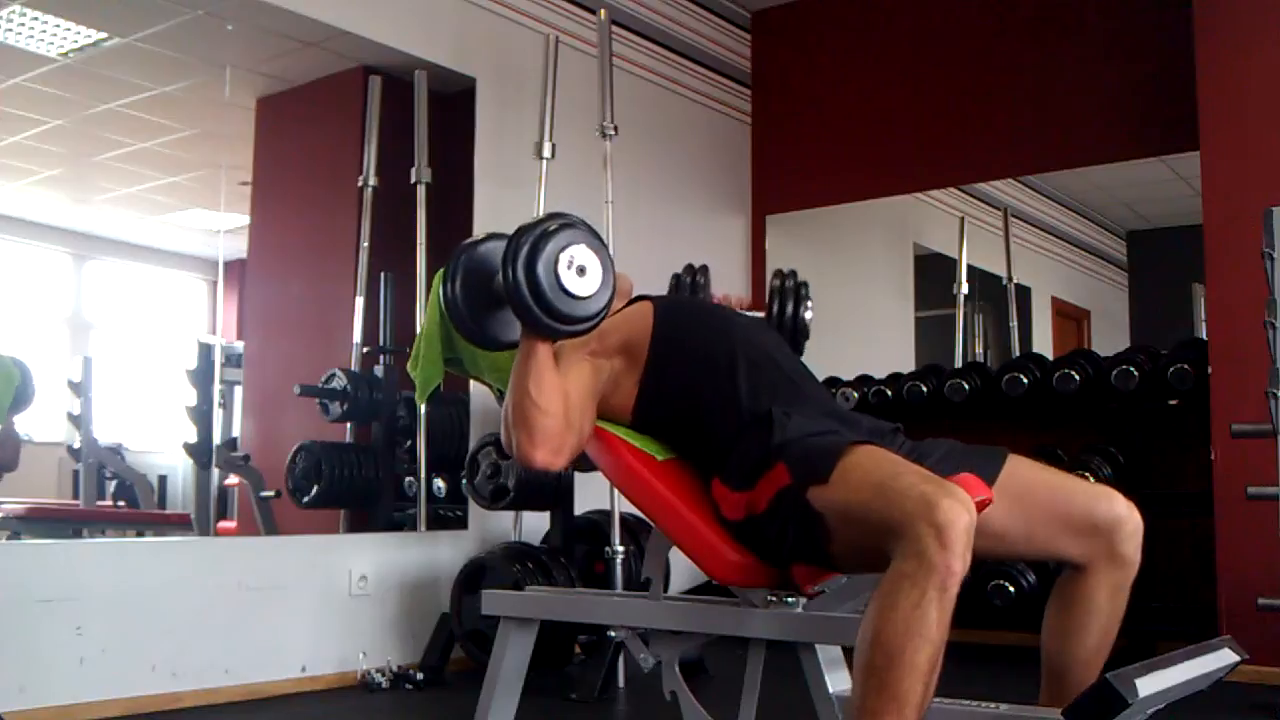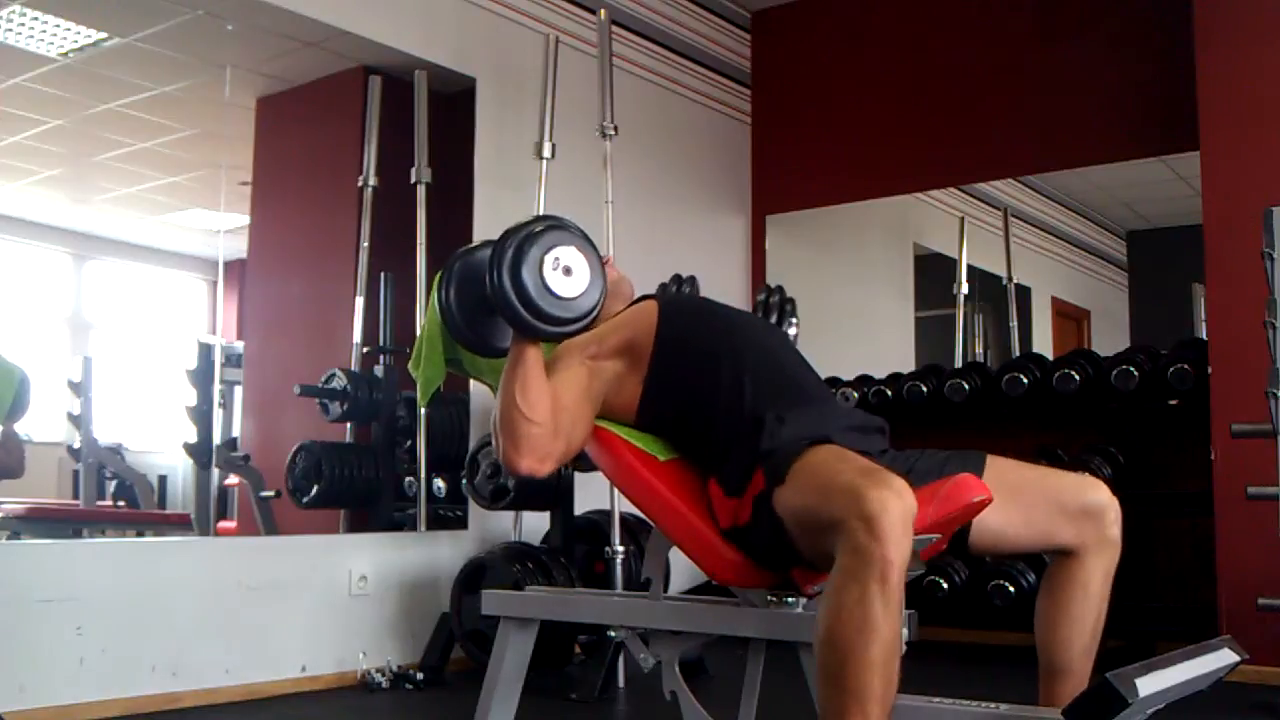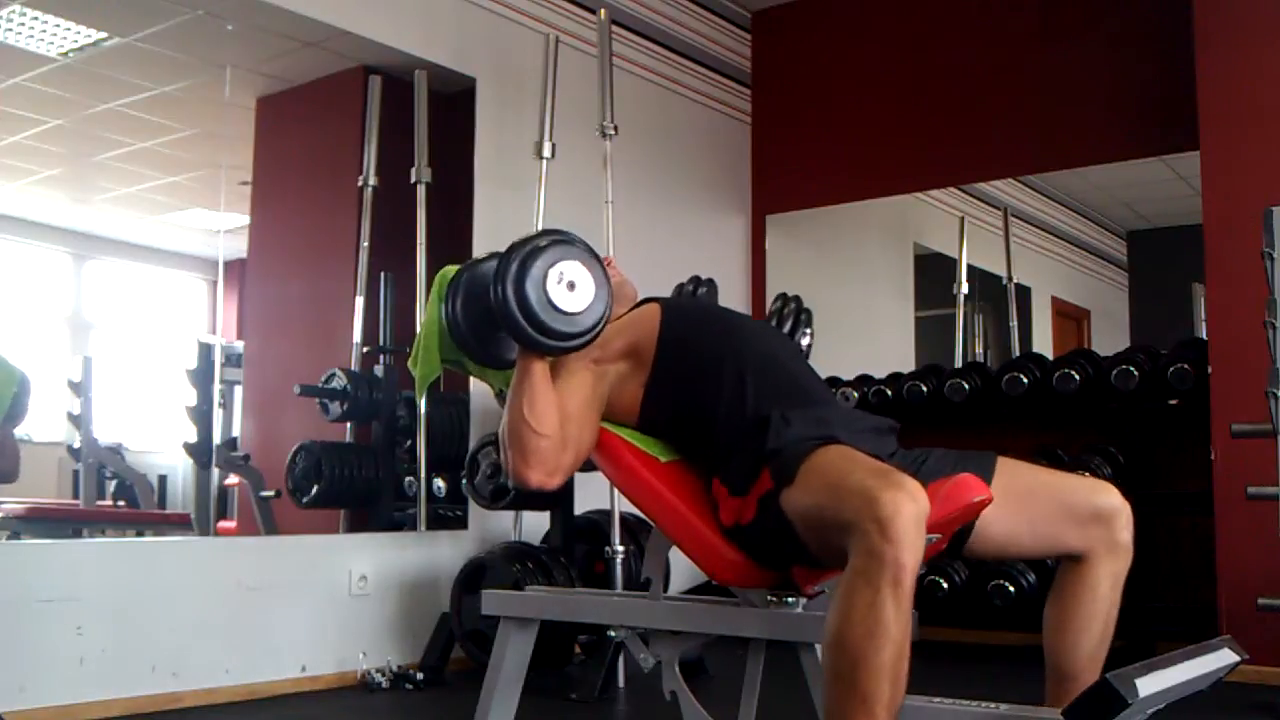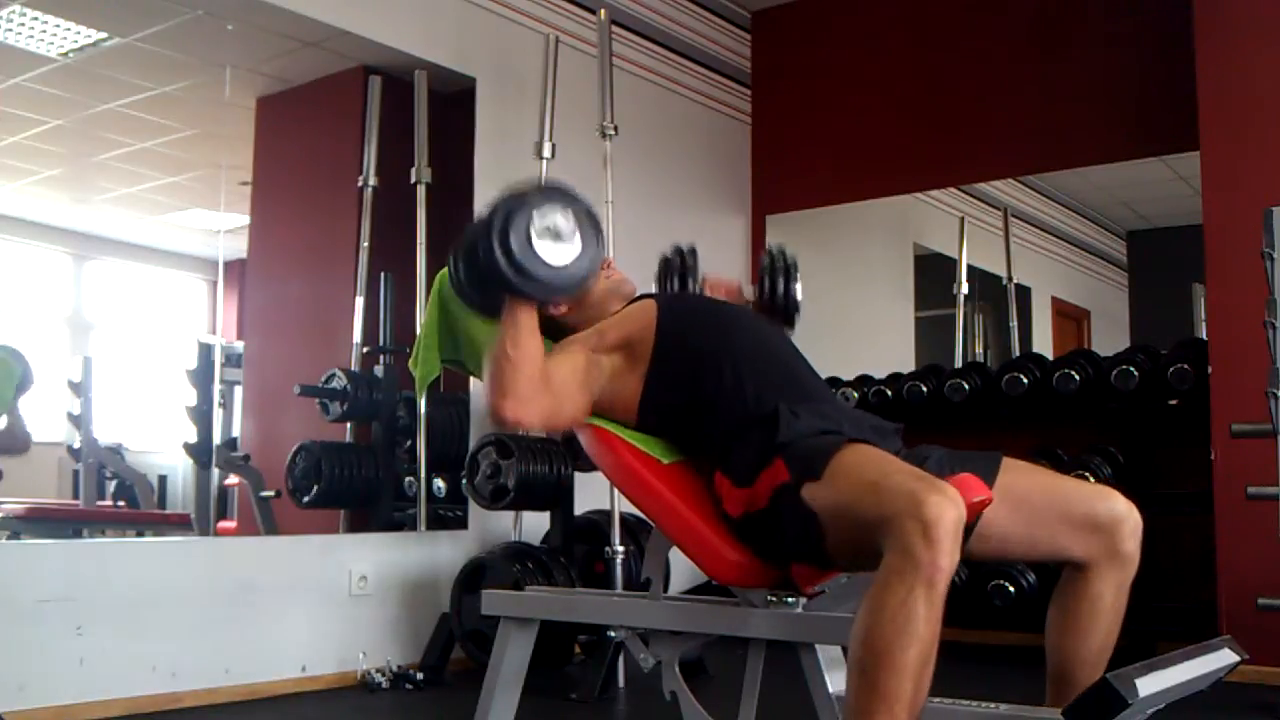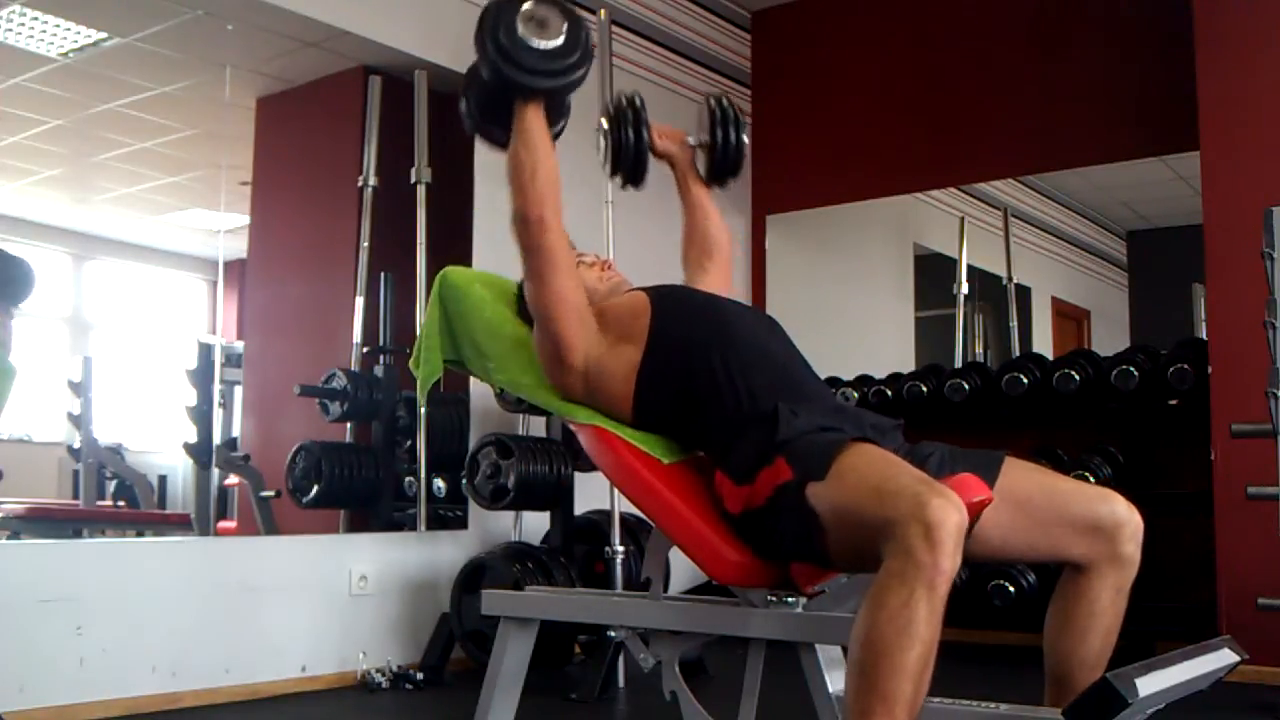
dt=0.5s
person 1, frame 1
left shoulder: (660, 324)
right shoulder: (588, 344)
right elbow: (541, 448)
left wrist: (744, 324)
left hip: (856, 437)
right hip: (779, 458)
left knee: (1114, 527)
right knee: (943, 525)
person 1, frame 2
left shoulder: (663, 324)
right shoulder: (592, 348)
right elbow: (530, 453)
left wrist: (758, 333)
right wrist: (527, 326)
left hip: (860, 447)
right hip: (775, 456)
left knee: (1093, 512)
right knee: (878, 514)
person 1, frame 3
left shoulder: (672, 327)
right shoulder: (593, 354)
right elbow: (537, 466)
left wrist: (767, 359)
left hip: (864, 446)
right hip: (777, 456)
left knee: (1104, 518)
right knee: (890, 516)
person 1, frame 4
left shoulder: (665, 326)
right shoulder: (588, 347)
right elbow: (517, 405)
left wrist: (741, 311)
right wrist: (522, 289)
left hip: (858, 436)
right hip: (780, 453)
left knee: (1112, 524)
right knee: (929, 519)
person 1, frame 5
left shoulder: (665, 318)
right shoulder: (578, 341)
left elbow: (713, 254)
right elbow: (536, 222)
left wrist: (685, 169)
right wrist: (530, 107)
left hip: (861, 437)
right hip: (778, 455)
left knee: (1113, 528)
right knee: (934, 524)
